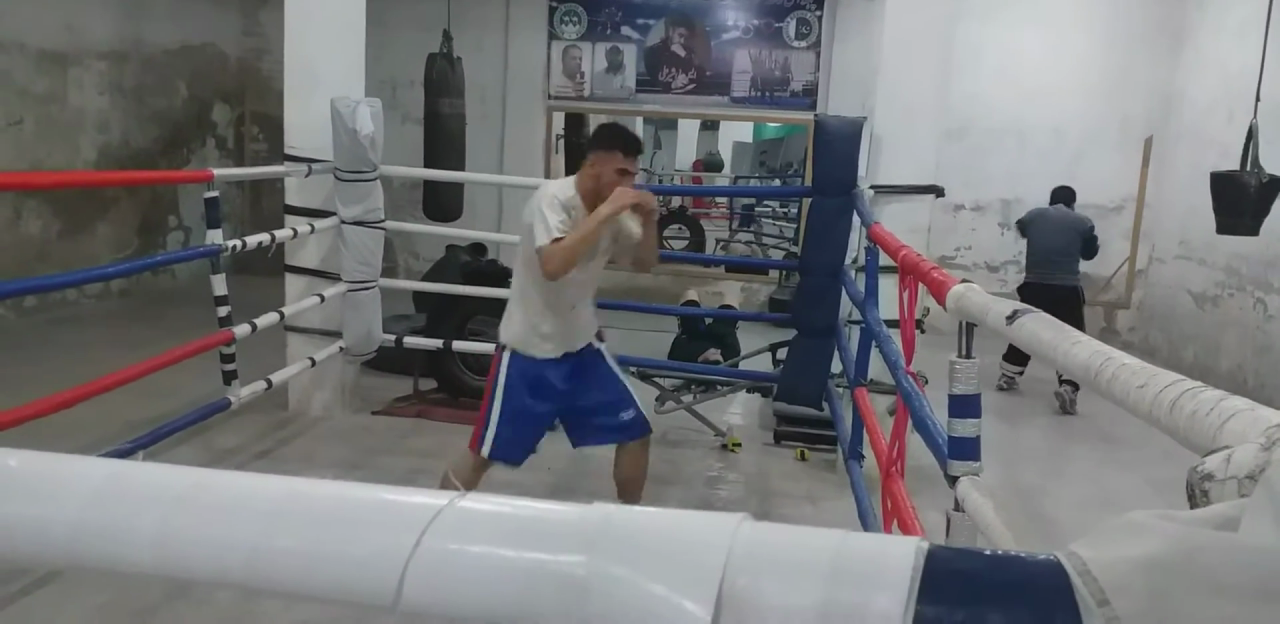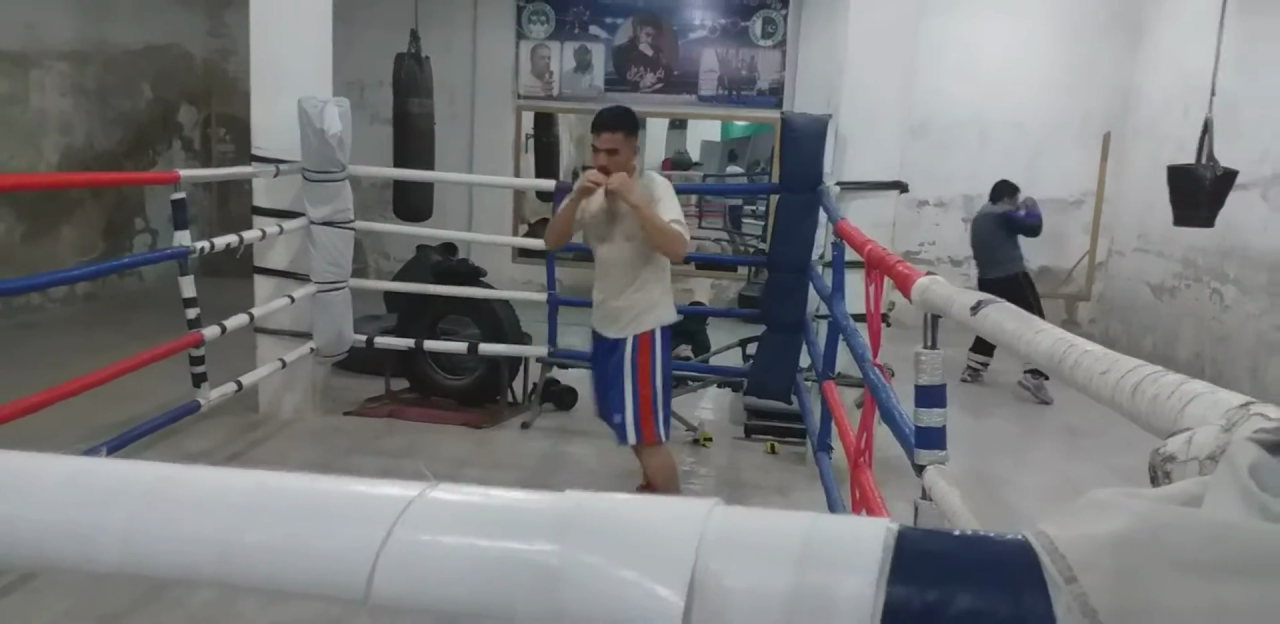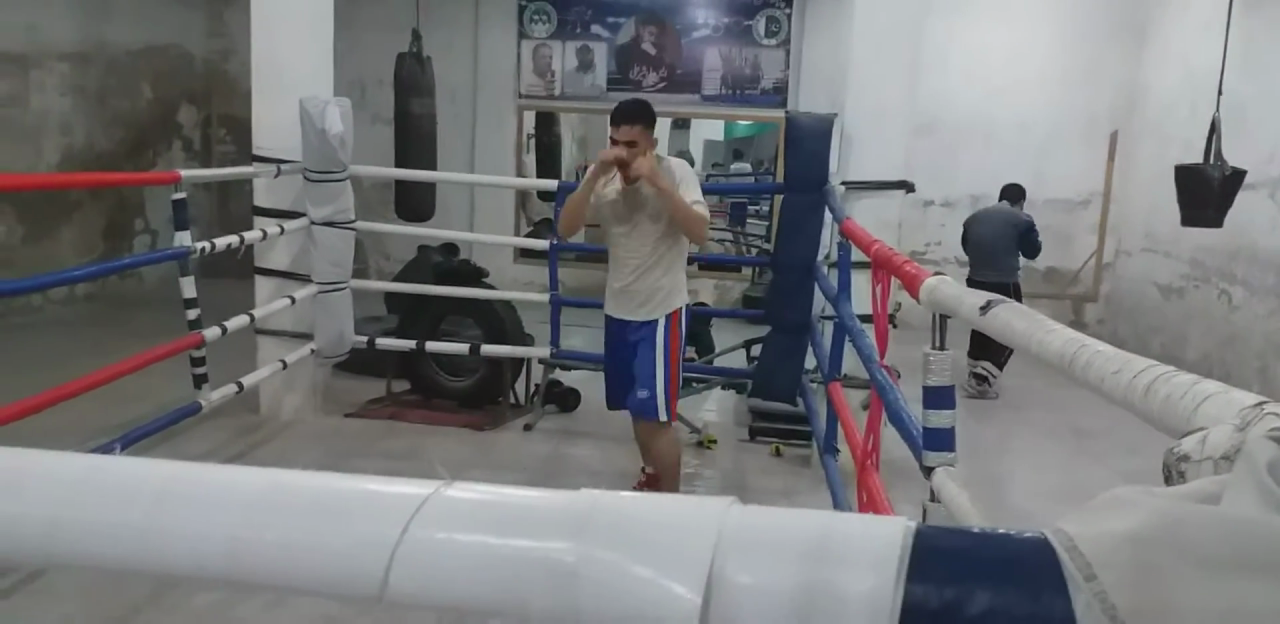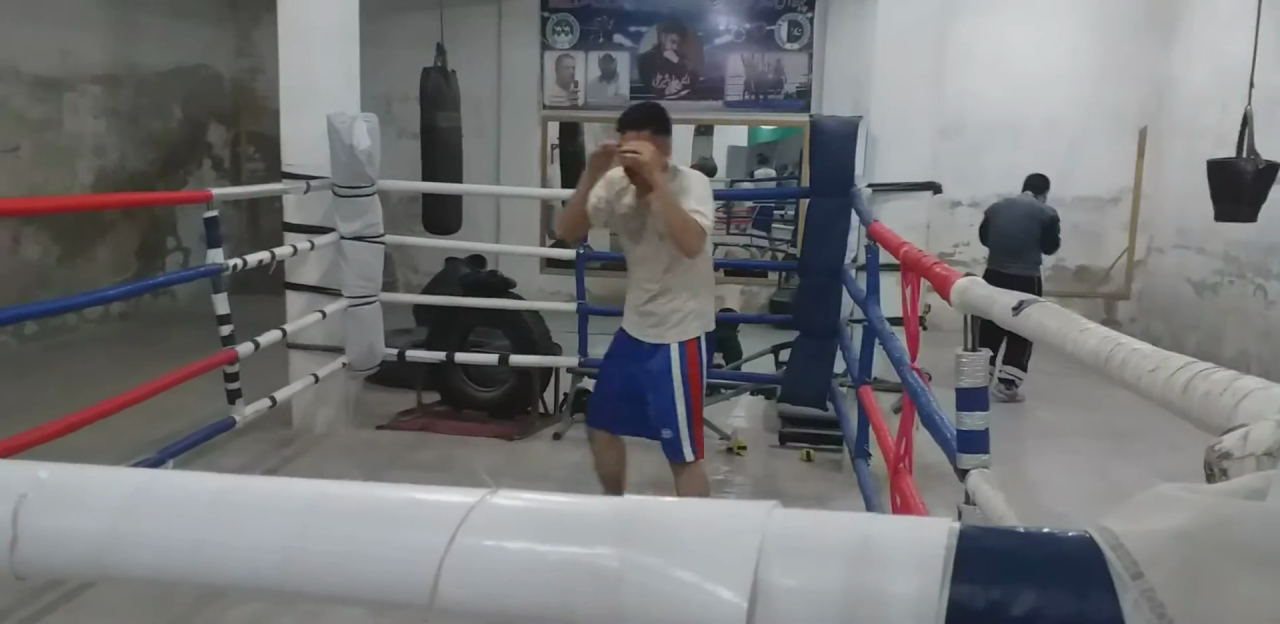
dt=0.5s
person 1, frame 1
left shoulder: (616, 207)
right shoulder: (551, 198)
left elbow: (643, 262)
right elbow: (554, 266)
left wrist: (650, 219)
right wrist: (605, 214)
left hip: (582, 348)
right hip: (528, 349)
left knee: (635, 434)
right knee: (482, 456)
person 1, frame 2
left shoulder: (654, 187)
right shoulder: (589, 184)
left elbow: (677, 250)
right elbow: (553, 242)
left wrist: (634, 199)
right wrist: (576, 198)
left hip: (642, 328)
right hip: (606, 323)
left knee: (644, 434)
right knee: (621, 418)
right ankle: (655, 482)
person 1, frame 3
left shoulder: (676, 172)
right shoulder: (603, 176)
left elbow: (700, 233)
right elbow: (565, 228)
left wrist: (659, 183)
right wrist: (593, 176)
left hip: (662, 310)
right hip: (618, 309)
left knee: (657, 413)
right knee: (637, 406)
right ankle: (653, 476)
person 1, frame 4
left shoulder: (691, 184)
right shoulder: (615, 182)
left elbow: (691, 244)
right elbow: (566, 232)
left wrist: (656, 181)
right wrist: (590, 175)
left hip: (679, 334)
right hip: (634, 328)
left knee: (683, 453)
right knee: (601, 423)
person 2, frame 1
left shoulder: (1033, 216)
right shoulder: (1082, 223)
left elbow: (1022, 229)
right elbow: (1090, 252)
left hip: (1034, 286)
right hip: (1067, 289)
left ankle: (1007, 377)
right ankle: (1067, 388)
person 2, frame 2
left shoulder: (978, 220)
right shoulder: (1003, 214)
right elbow: (1032, 228)
right wrist: (1032, 210)
left hip: (987, 280)
right hip: (1013, 277)
left ankle: (973, 369)
right ankle: (1034, 376)
person 2, frame 3
left shoulder: (975, 217)
right shoulder: (1022, 220)
left elbow: (966, 247)
right elbow: (1031, 252)
left hip: (976, 281)
right hip: (1004, 284)
left knee: (981, 328)
left ankle: (977, 374)
right ankle: (980, 381)
person 2, frame 4
left shoulder: (996, 207)
right shoulder: (1046, 213)
left elbow: (984, 238)
right elbow: (1050, 247)
left hip: (994, 275)
right hip: (1025, 280)
left knee: (989, 330)
right knee: (1021, 334)
right ankle: (1007, 385)
